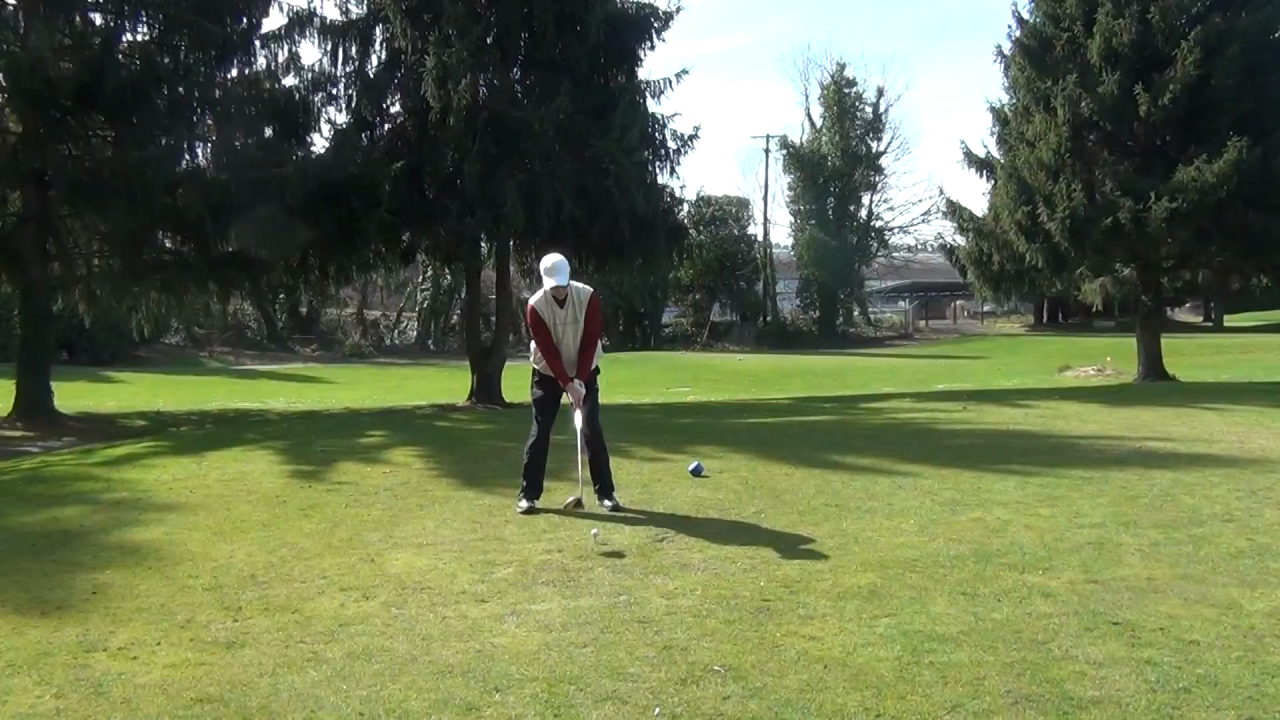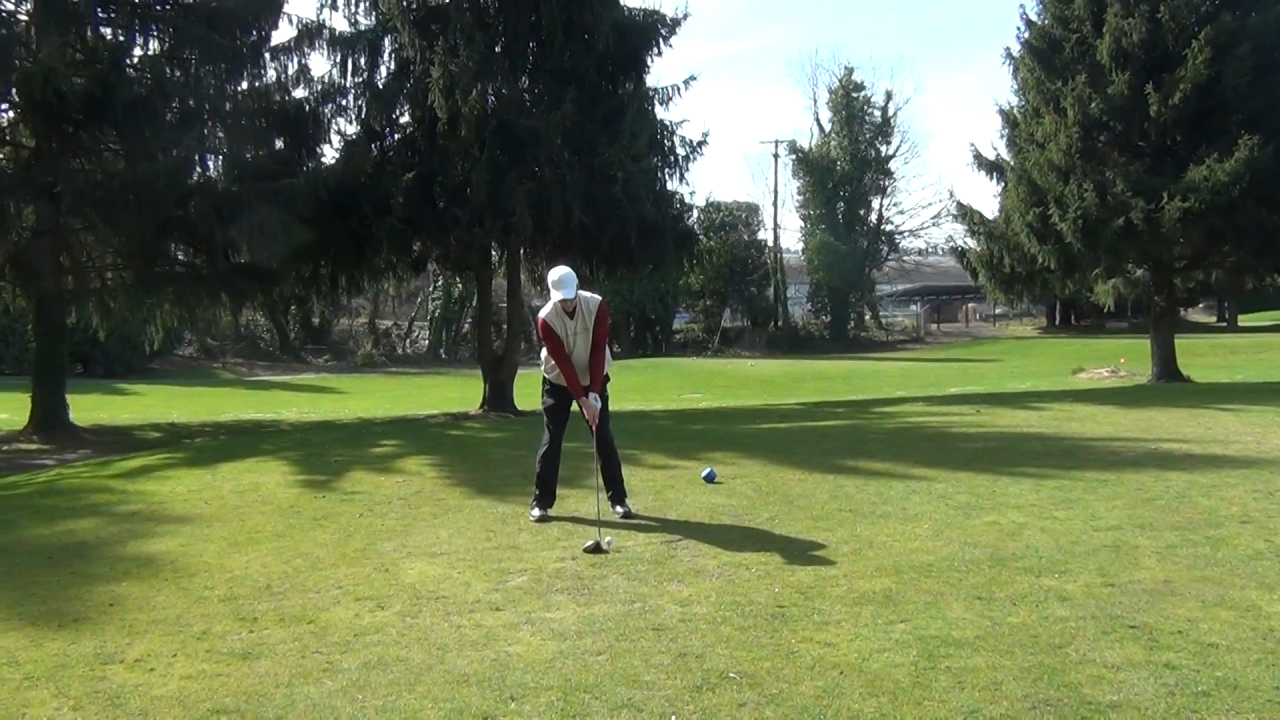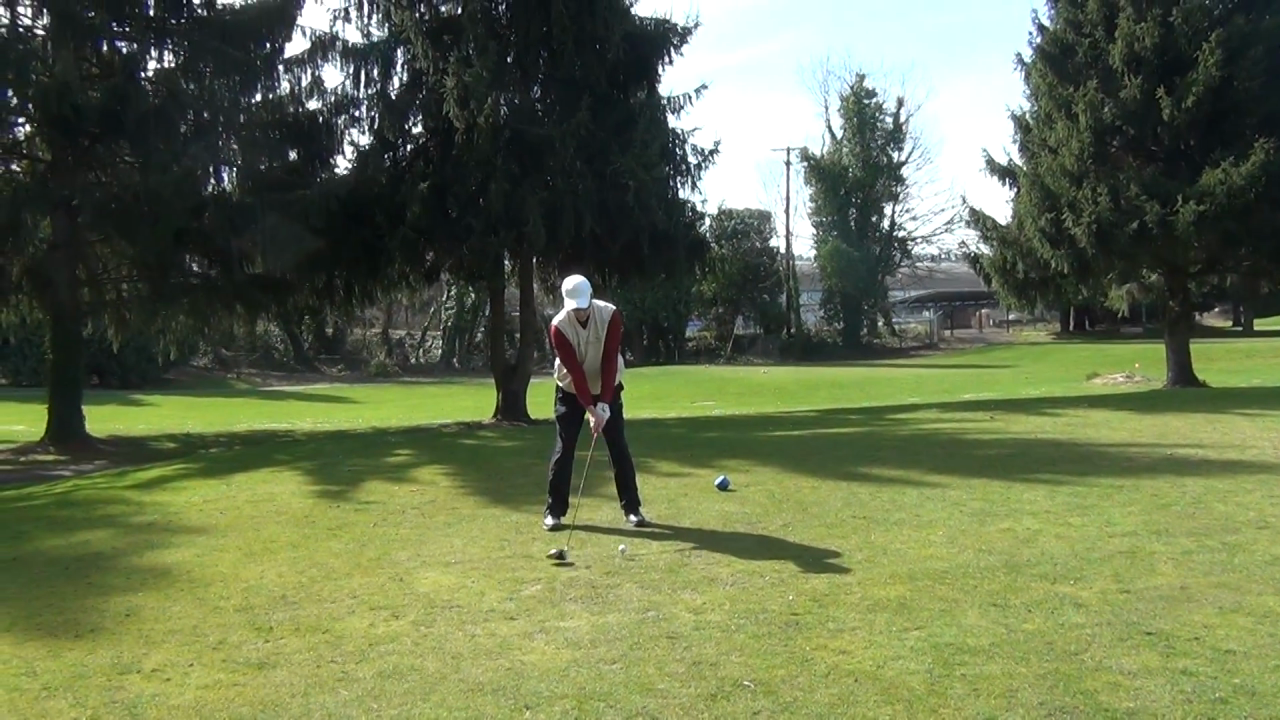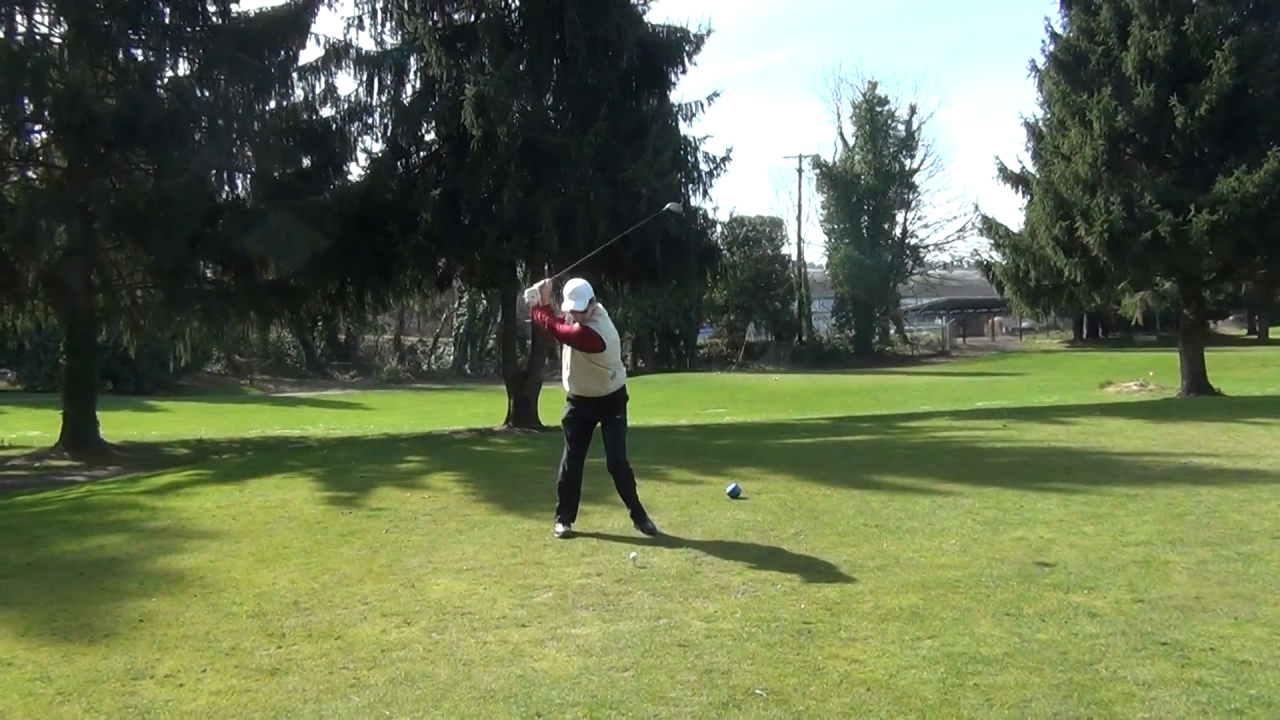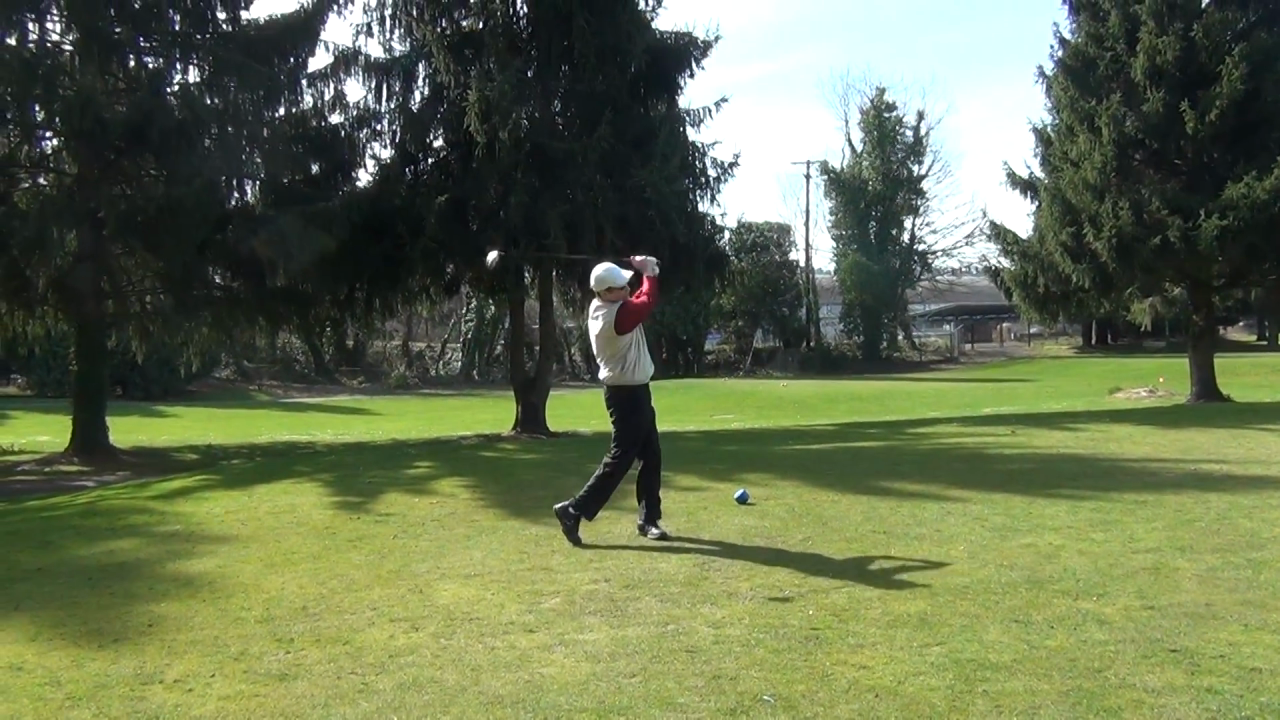
dt=0.7s
person 1, frame 1
left shoulder: (588, 297)
right shoulder: (536, 306)
left elbow: (591, 341)
right elbow: (547, 350)
left wrist: (579, 380)
right wrist: (567, 385)
left hip: (584, 373)
right hip: (548, 374)
left knee: (593, 430)
right knee: (540, 431)
left ankle: (605, 492)
right ankle: (528, 493)
person 1, frame 2
left shoulder: (597, 306)
right shoulder: (546, 318)
left elbow: (598, 352)
right elbow: (563, 363)
left wrist: (594, 393)
right wrist: (582, 400)
left hip: (593, 380)
right hip: (558, 383)
left knee: (604, 437)
right knee: (552, 438)
left ankle: (618, 498)
right ankle: (541, 501)
person 1, frame 3
left shoulder: (610, 315)
right shoulder: (559, 326)
left elbow: (610, 363)
right elbow: (574, 370)
left wrist: (603, 403)
right wrist: (588, 411)
left hip: (606, 390)
right hip: (570, 392)
left knee: (619, 448)
right knee: (564, 449)
left ankle: (631, 507)
right ankle: (554, 510)
person 1, frame 4
left shoulder: (593, 333)
right shoulder: (577, 316)
left elbow: (555, 328)
right elbow: (559, 326)
left wrist: (535, 305)
right wrist: (544, 301)
left hip: (610, 400)
right hip: (579, 399)
left knee: (616, 460)
right knee: (571, 459)
left ankle: (638, 514)
right ankle: (564, 517)
person 1, frame 5
left shoulder: (603, 306)
right shoulder: (618, 315)
left elbow: (638, 300)
right elbow: (647, 300)
left wrist: (645, 270)
right wrist: (648, 273)
left hip: (633, 389)
right hip: (626, 393)
left knee: (651, 455)
right knee: (621, 457)
left ankle: (648, 518)
right ankle: (573, 510)
